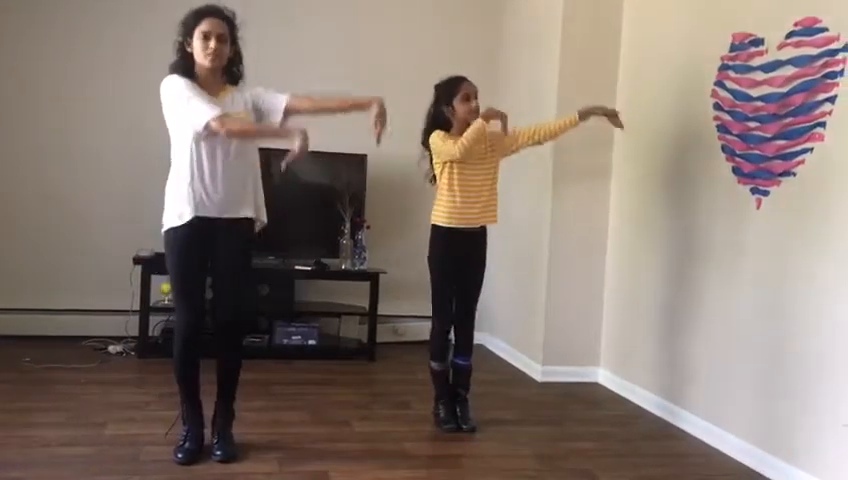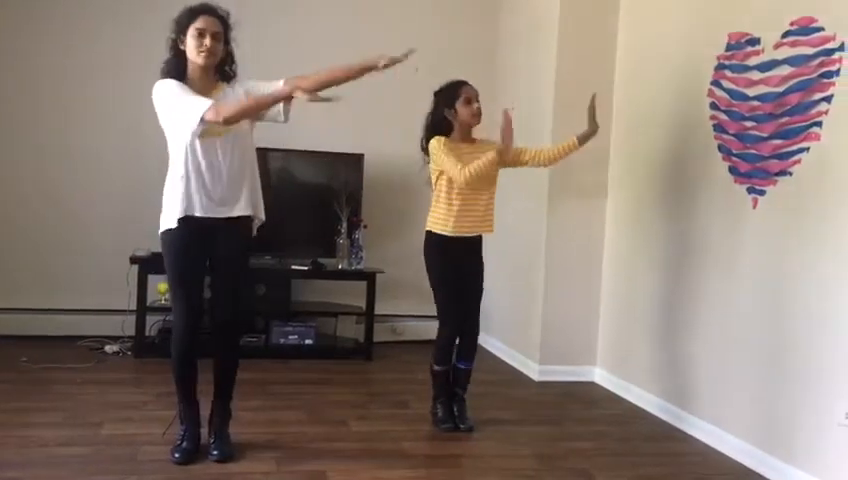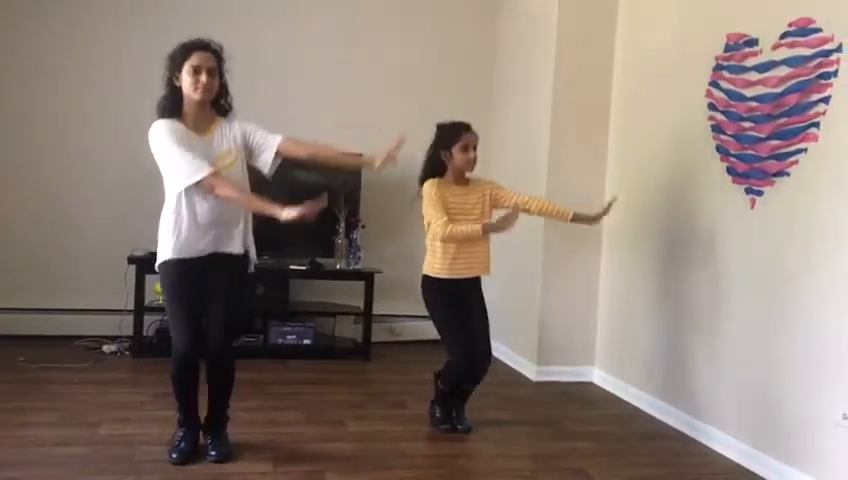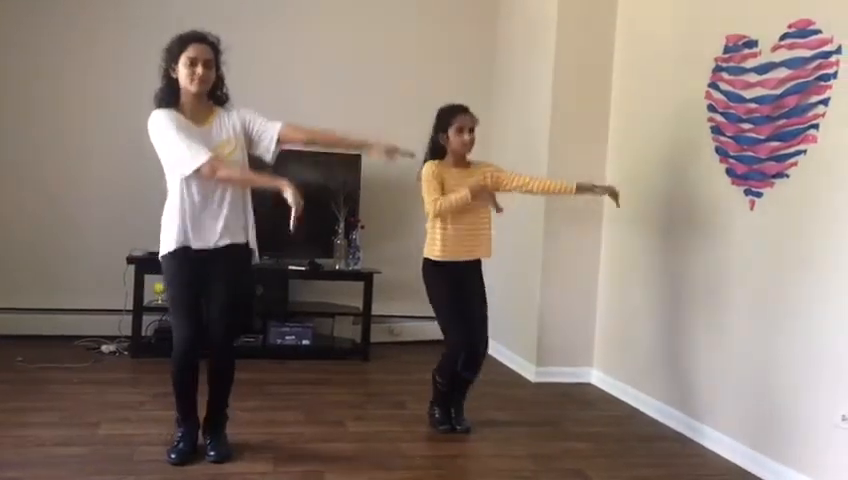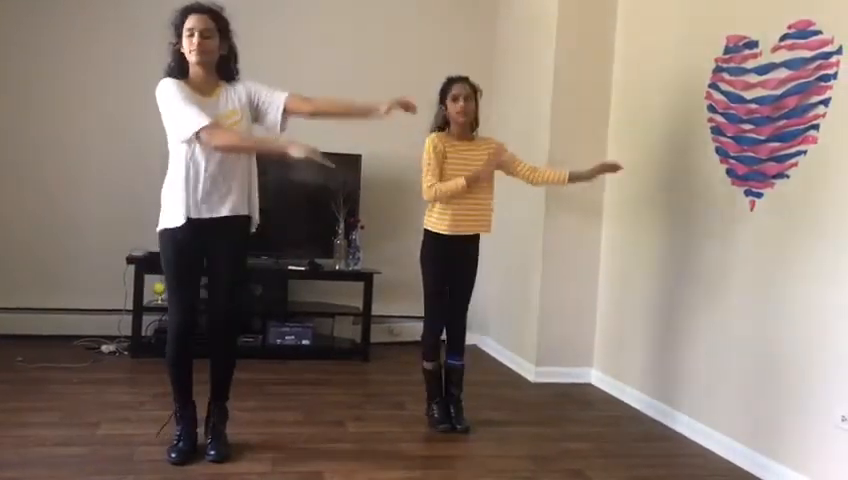
dt=0.3s
person 1, frame 1
left shoulder: (248, 96)
right shoulder: (175, 87)
left elbow: (306, 104)
right elbow: (223, 126)
left wrist: (368, 102)
right wrist: (289, 133)
left hip: (236, 220)
right hip: (188, 219)
left knee: (229, 323)
right knee: (188, 322)
left ankle: (223, 424)
right ankle: (191, 424)
person 1, frame 2
left shoulder: (242, 90)
right shoulder: (167, 91)
left elbow: (309, 83)
right elbow: (222, 115)
left wrist: (374, 64)
right wrist: (289, 92)
left hip: (233, 219)
right hip: (185, 219)
left knee: (227, 323)
right knee: (187, 323)
left ankle: (220, 423)
right ankle: (189, 424)
person 1, frame 3
left shoulder: (238, 129)
right shoulder: (164, 131)
left elbow: (299, 149)
right elbow: (215, 187)
left wrist: (367, 161)
right wrist: (280, 211)
left hip: (229, 252)
right hip: (181, 253)
left knee: (219, 345)
right knee: (187, 345)
left ankle: (216, 427)
right ankle: (187, 427)
person 1, frame 4
left shoulder: (236, 118)
right shoulder: (163, 120)
left elbow: (298, 134)
right elbow: (215, 170)
left wrist: (367, 146)
right wrist: (281, 184)
left hip: (231, 245)
right hip: (184, 245)
left knee: (221, 338)
right knee: (187, 338)
left ankle: (216, 425)
right ankle: (186, 426)
person 1, frame 5
left shoulder: (244, 92)
right shoulder: (170, 90)
left elbow: (306, 105)
right elbow: (215, 138)
left wrist: (376, 108)
right wrist: (287, 148)
left hip: (229, 220)
right hip: (182, 220)
left knee: (224, 322)
right knee: (181, 324)
left ankle: (216, 423)
right ankle: (184, 425)
person 2, frame 1
left shoulder: (494, 139)
right shoulder: (439, 140)
left elbow: (540, 133)
right elbow: (460, 150)
left wrist: (586, 114)
right wrist: (484, 119)
left hip: (475, 237)
right hip: (446, 235)
left knee: (466, 320)
right knee: (443, 319)
left ankle: (461, 399)
right ankle: (442, 401)
person 2, frame 2
left shoulder: (489, 149)
right shoulder: (439, 145)
left elbow: (539, 157)
right elbow: (465, 177)
left wrist: (585, 136)
right wrist: (500, 150)
left hip: (472, 246)
right hip: (441, 243)
left knee: (470, 327)
right knee: (450, 324)
left ankle: (458, 400)
right ankle: (440, 401)
person 2, frame 3
left shoulder: (485, 189)
right shoulder: (432, 188)
left elbow: (530, 204)
right elbow: (444, 231)
left wrist: (584, 218)
right wrist: (492, 227)
left hip: (470, 284)
right hip: (439, 283)
left knee: (481, 356)
right knee: (461, 354)
left ankle: (457, 404)
right ankle: (439, 403)
person 2, frame 4
left shoulder: (486, 171)
right shoulder: (433, 169)
left elbow: (533, 184)
right elbow: (434, 207)
left wrist: (590, 188)
right wrist: (473, 192)
left hip: (471, 268)
right hip: (439, 266)
left knee: (478, 346)
right knee: (456, 344)
left ankle: (456, 404)
right ankle: (438, 404)
person 2, frame 5
left shoulder: (490, 147)
right shoulder: (436, 142)
left elbow: (533, 174)
right elbow: (430, 191)
left wrist: (586, 174)
right wrist: (472, 179)
left hip: (468, 243)
right hip: (437, 241)
left knee: (457, 323)
right knee: (434, 321)
left ankle: (454, 401)
right ankle: (434, 402)
